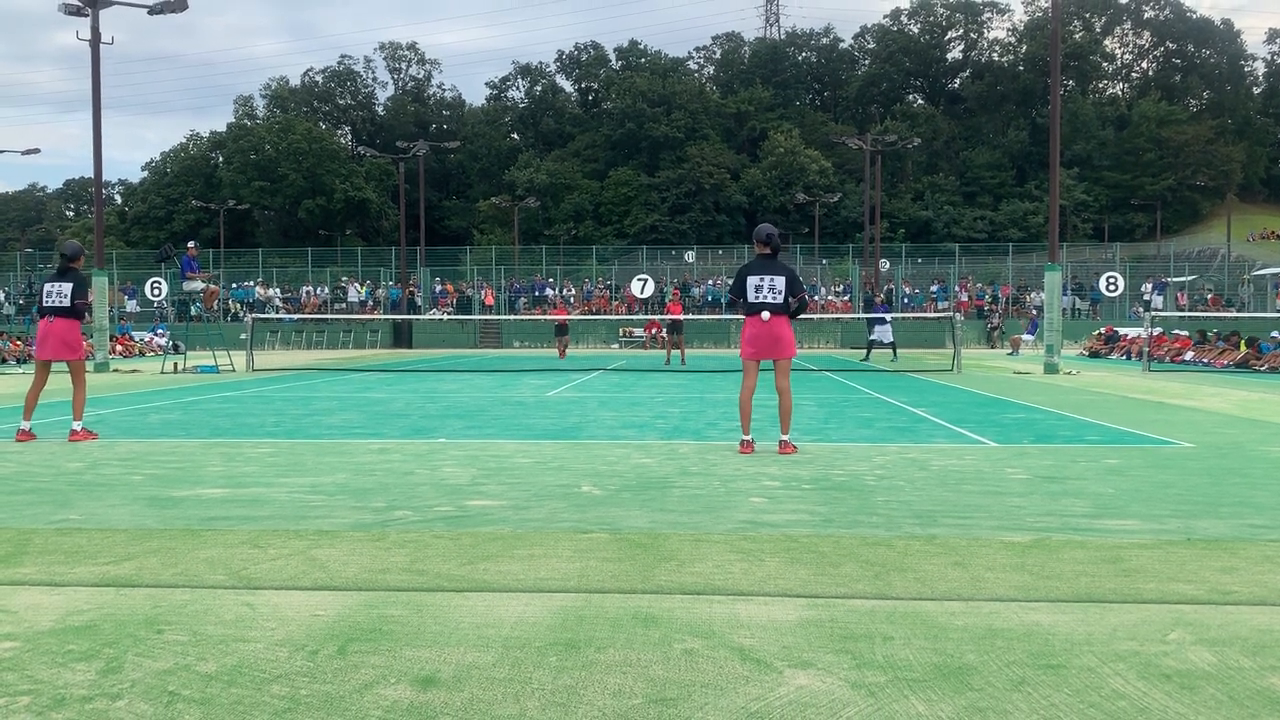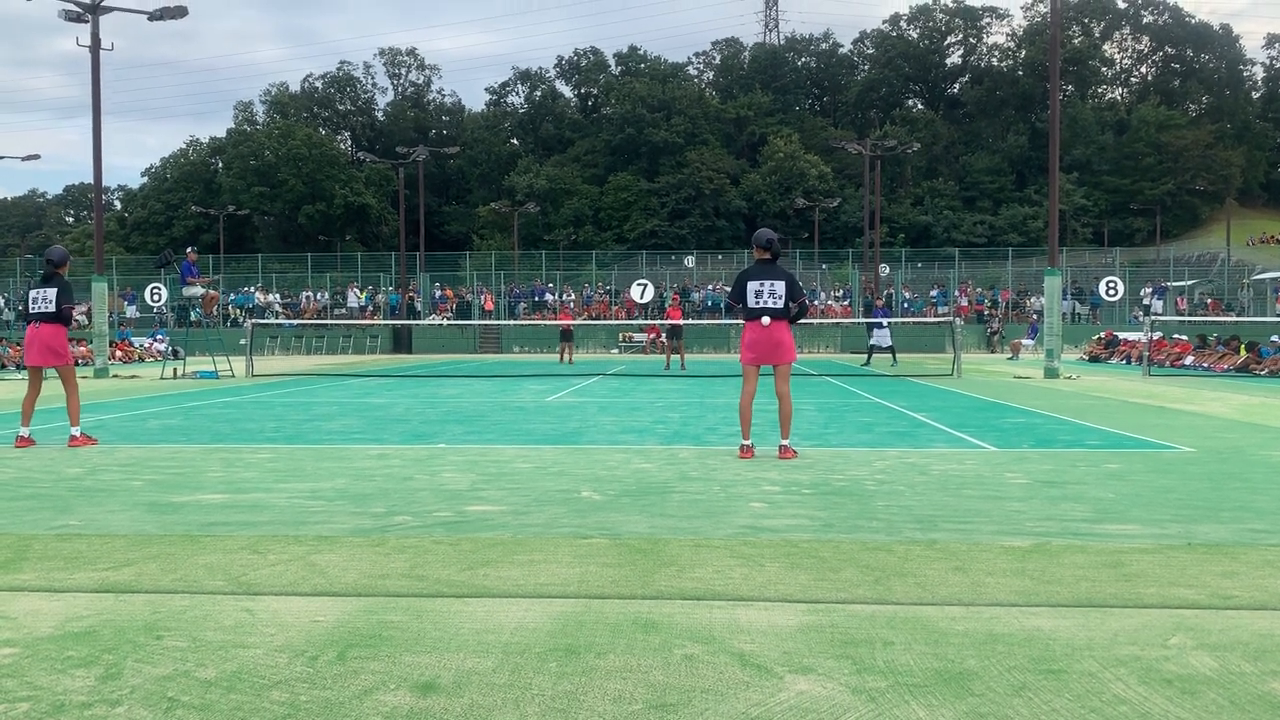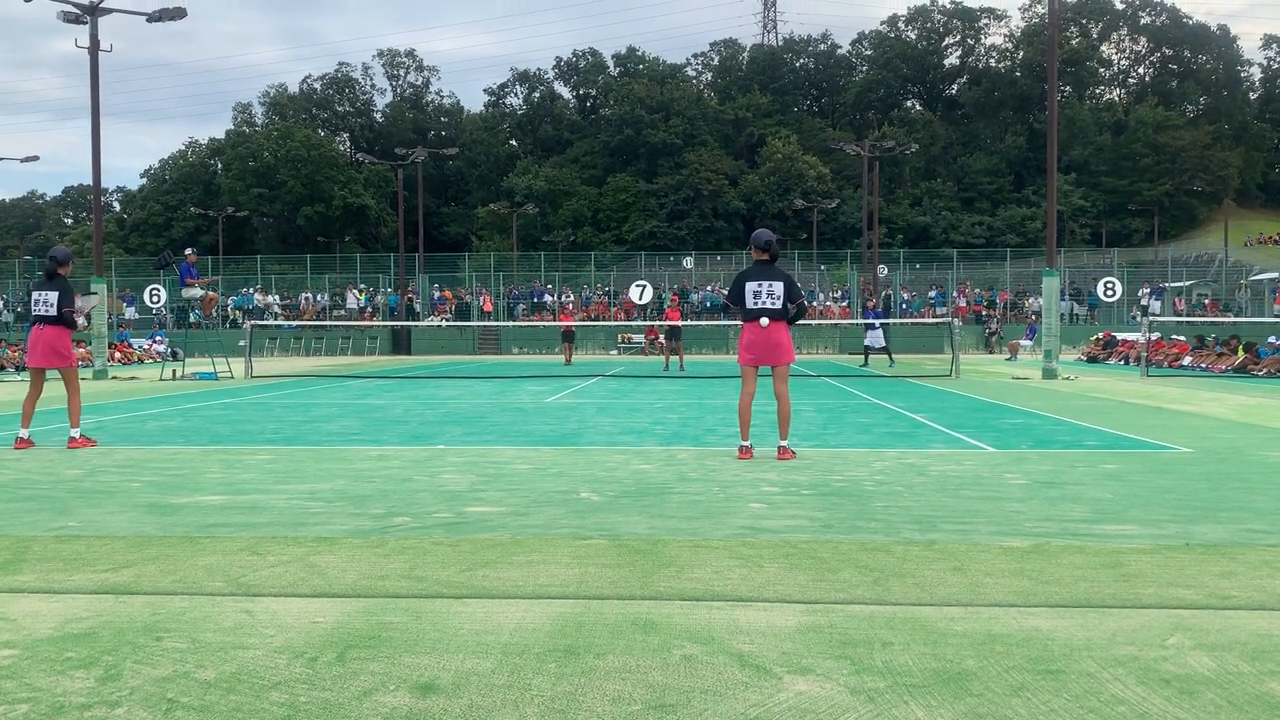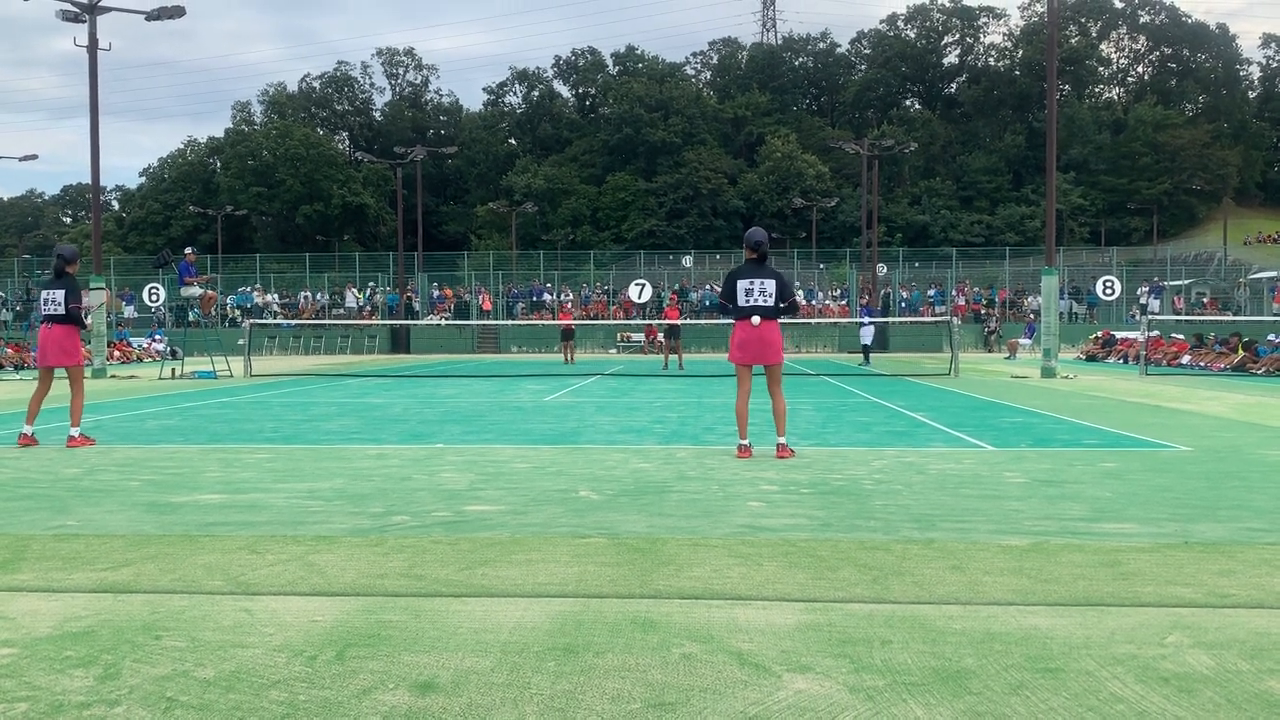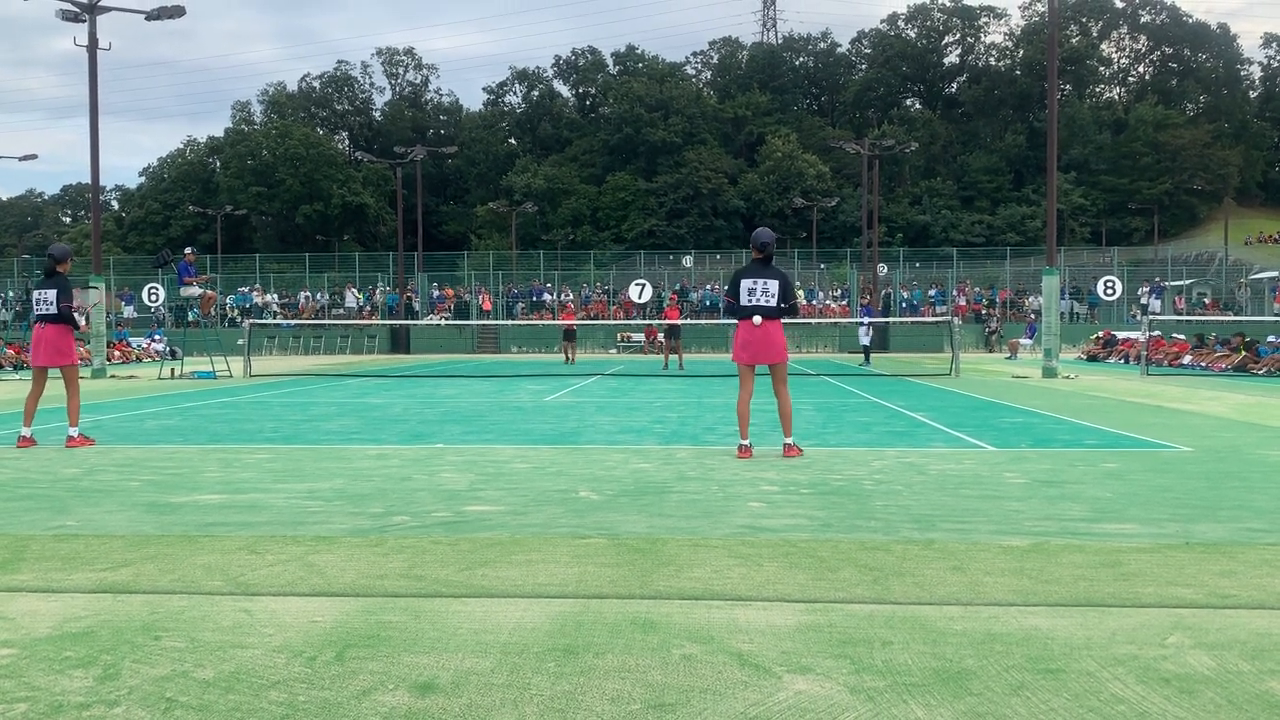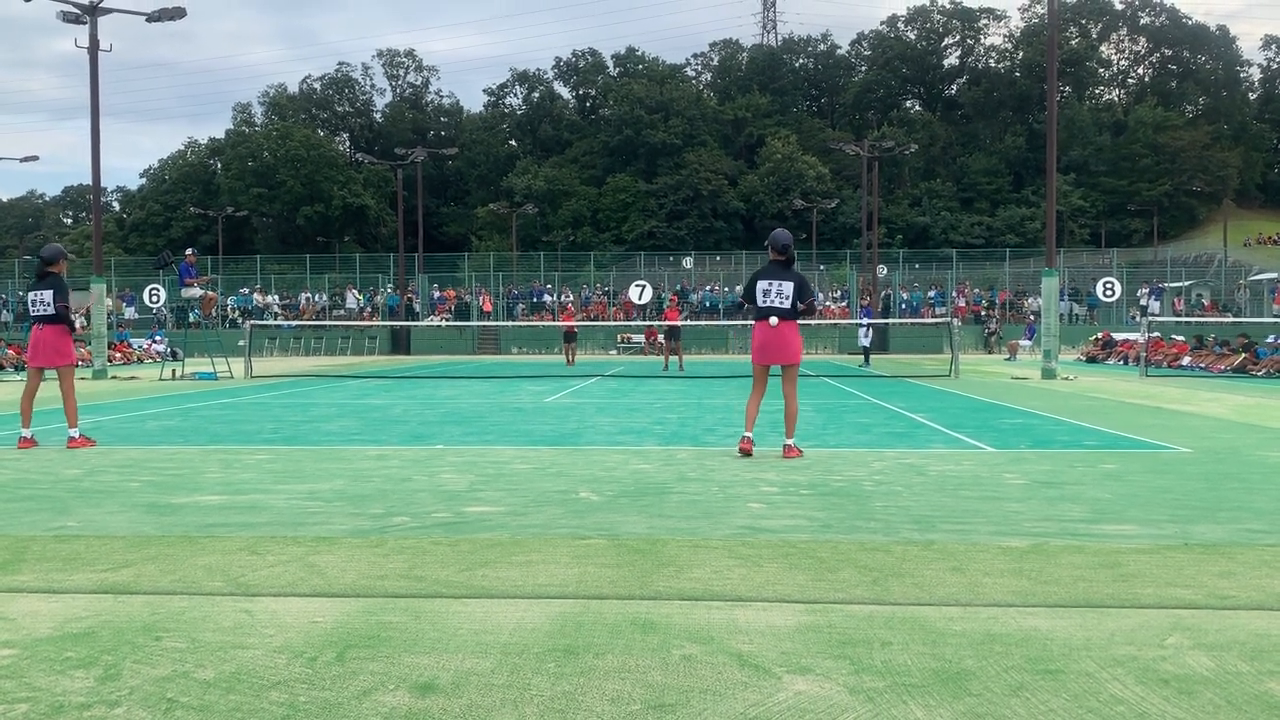
dt=0.4s
person 1, frame 1
left shoulder: (745, 270)
right shoulder: (786, 271)
left elbow: (733, 301)
right elbow: (803, 303)
right wrist: (788, 316)
left hip: (753, 328)
right hip: (780, 329)
left knee: (748, 386)
right knee: (783, 386)
left ankle: (746, 440)
right ankle: (785, 440)
person 1, frame 2
left shoulder: (745, 275)
right shoulder: (786, 276)
left elbow: (731, 307)
right elbow: (803, 308)
right wrist: (789, 321)
left hip: (753, 334)
right hip: (780, 334)
left knee: (748, 390)
right knee: (783, 391)
left ankle: (746, 444)
right ankle: (785, 445)
person 1, frame 3
left shoulder: (744, 276)
right shoulder: (784, 277)
left elbow: (728, 307)
right elbow: (802, 308)
right wrist: (786, 322)
left hip: (751, 335)
right hip: (778, 335)
left knee: (747, 392)
right knee: (782, 392)
left ankle: (745, 446)
right ankle: (783, 446)
person 1, frame 4
left shoulder: (735, 274)
right shoulder: (775, 275)
left elbow: (723, 308)
right elbow: (793, 307)
left hip: (743, 333)
right hip: (770, 333)
left knee: (743, 391)
right knee: (776, 391)
left ankle: (744, 444)
right ankle: (782, 444)
person 1, frame 5
left shoulder: (740, 274)
right shoulder: (780, 276)
left elbow: (729, 309)
right elbow: (794, 309)
left hip: (746, 333)
right hip: (773, 333)
left knee: (745, 391)
right knee: (781, 391)
left ankle: (744, 445)
right ankle: (789, 444)
person 1, frame 6
left shoulder: (758, 275)
right shoulder: (797, 278)
left elbow: (741, 305)
right elbow: (811, 309)
right wrist: (797, 312)
left hip: (762, 333)
right hip: (788, 334)
left knee: (757, 390)
right knee: (790, 392)
left ankle: (747, 437)
right ankle: (789, 445)
person 2, frame 1
left shoulder: (49, 279)
right shoulder: (79, 279)
left elbow: (40, 308)
right elbow: (80, 308)
right wrist: (83, 317)
left hip: (45, 327)
right hip: (68, 328)
left knee: (38, 382)
right knee: (79, 382)
left ankle: (24, 428)
right ankle: (77, 429)
person 2, frame 2
left shoulder: (35, 286)
right shoulder: (63, 284)
left elbow: (28, 315)
right elbow: (66, 313)
right wrist: (69, 323)
left hip: (32, 333)
right hip: (54, 335)
left knee: (33, 389)
right knee: (71, 388)
left ankle: (23, 435)
right ankle: (75, 434)
person 2, frame 3
left shoulder: (37, 285)
right shoulder: (64, 285)
left elbow: (35, 313)
right elbow: (66, 316)
right wrist: (75, 325)
left hip: (36, 335)
right hip: (57, 336)
left knee: (34, 390)
right knee: (73, 389)
left ankle: (22, 436)
right ankle: (75, 436)
person 2, frame 4
left shoulder: (47, 284)
right shoulder: (71, 283)
left elbow: (45, 311)
right elbow: (73, 313)
left wrist: (78, 312)
right wrist: (84, 325)
left hip: (46, 333)
right hip: (66, 334)
left knee: (42, 388)
right knee: (77, 388)
left ankle: (26, 433)
right ankle: (75, 435)
person 2, frame 5
left shoulder: (38, 284)
right shoulder: (63, 282)
left elbow: (39, 311)
right elbow: (65, 312)
right wrist: (78, 326)
left hip: (39, 333)
right hip: (59, 334)
left knee: (36, 389)
right knee: (72, 389)
left ankle: (25, 435)
right ankle: (73, 435)
person 2, frame 6
left shoulder: (33, 285)
right shoulder: (58, 283)
left elbow: (33, 313)
right elbow: (61, 311)
left wrist: (67, 314)
right wrist: (73, 327)
left hip: (37, 334)
right hip: (57, 334)
left knee: (30, 388)
right knee: (67, 389)
left ankle: (25, 436)
right ankle: (74, 436)
